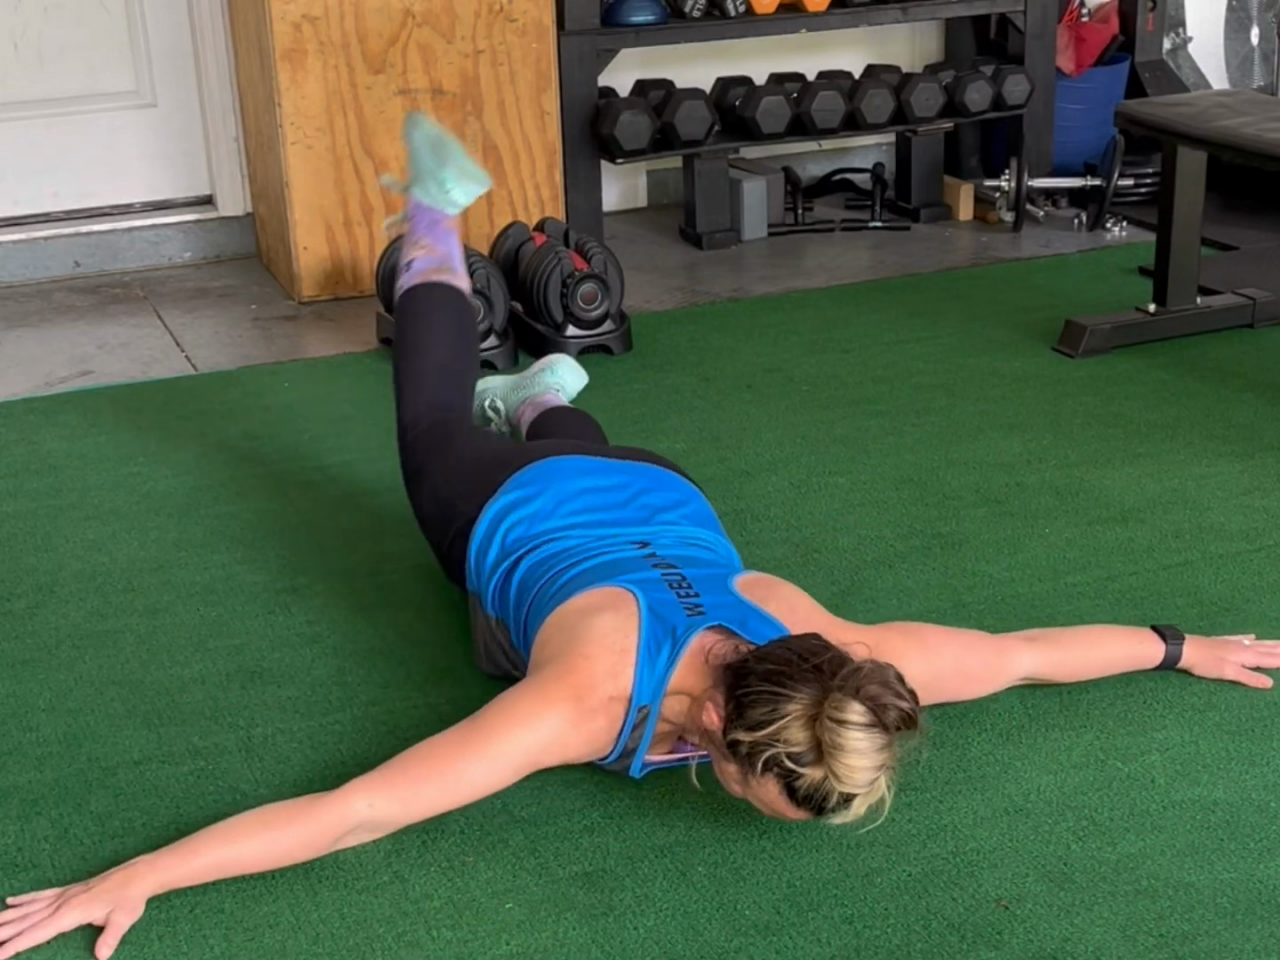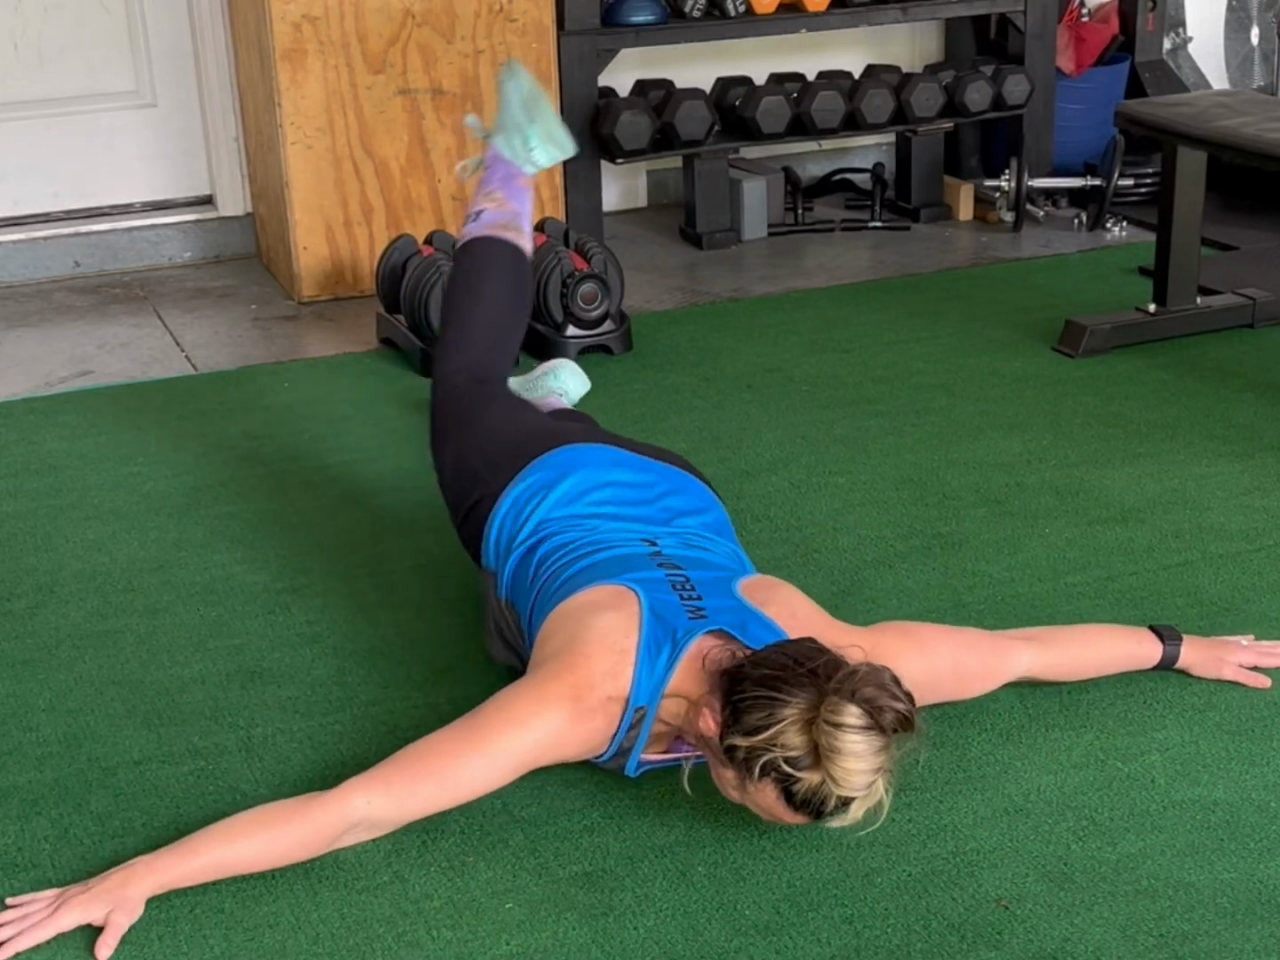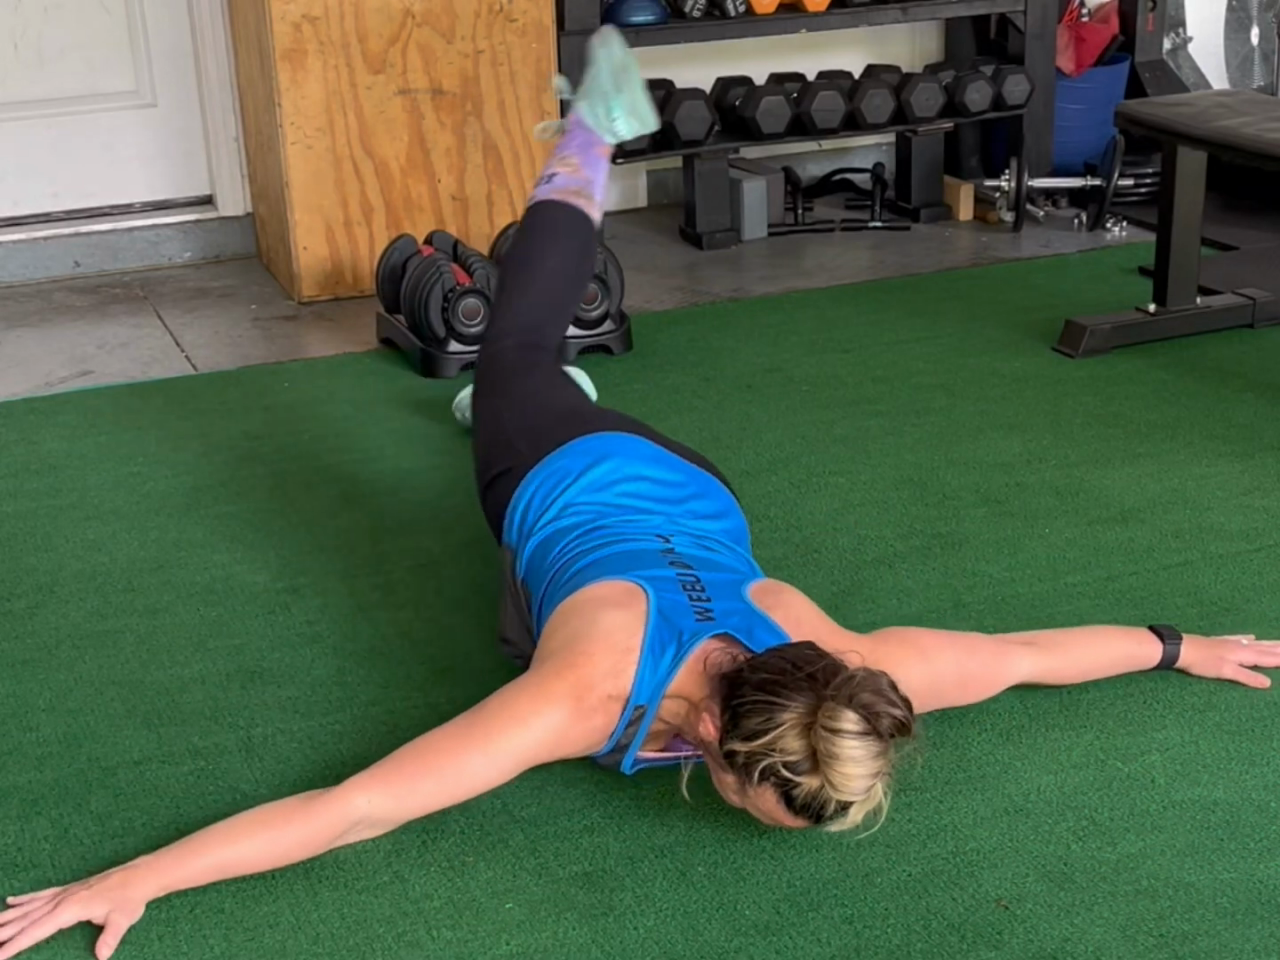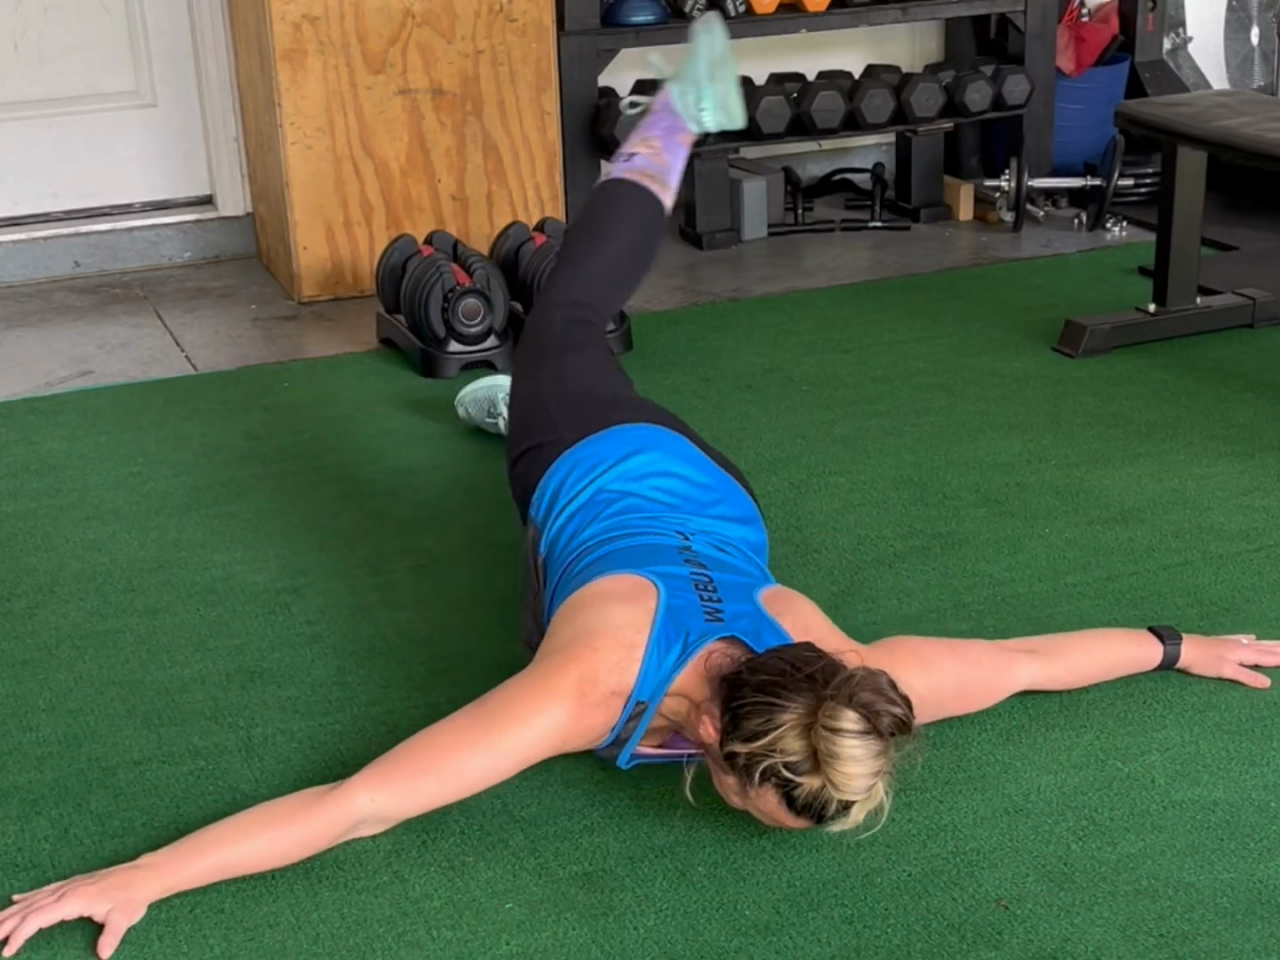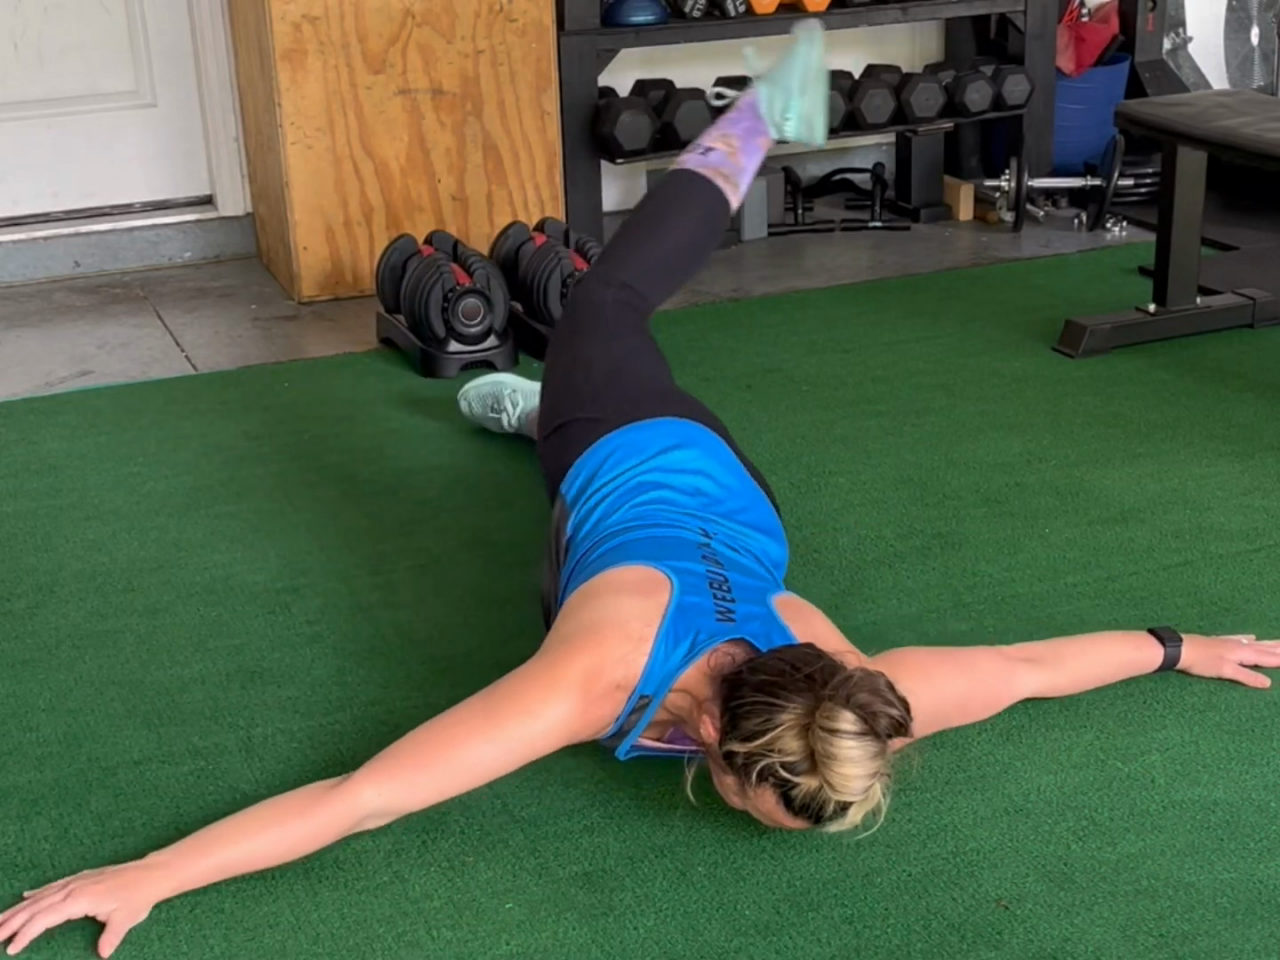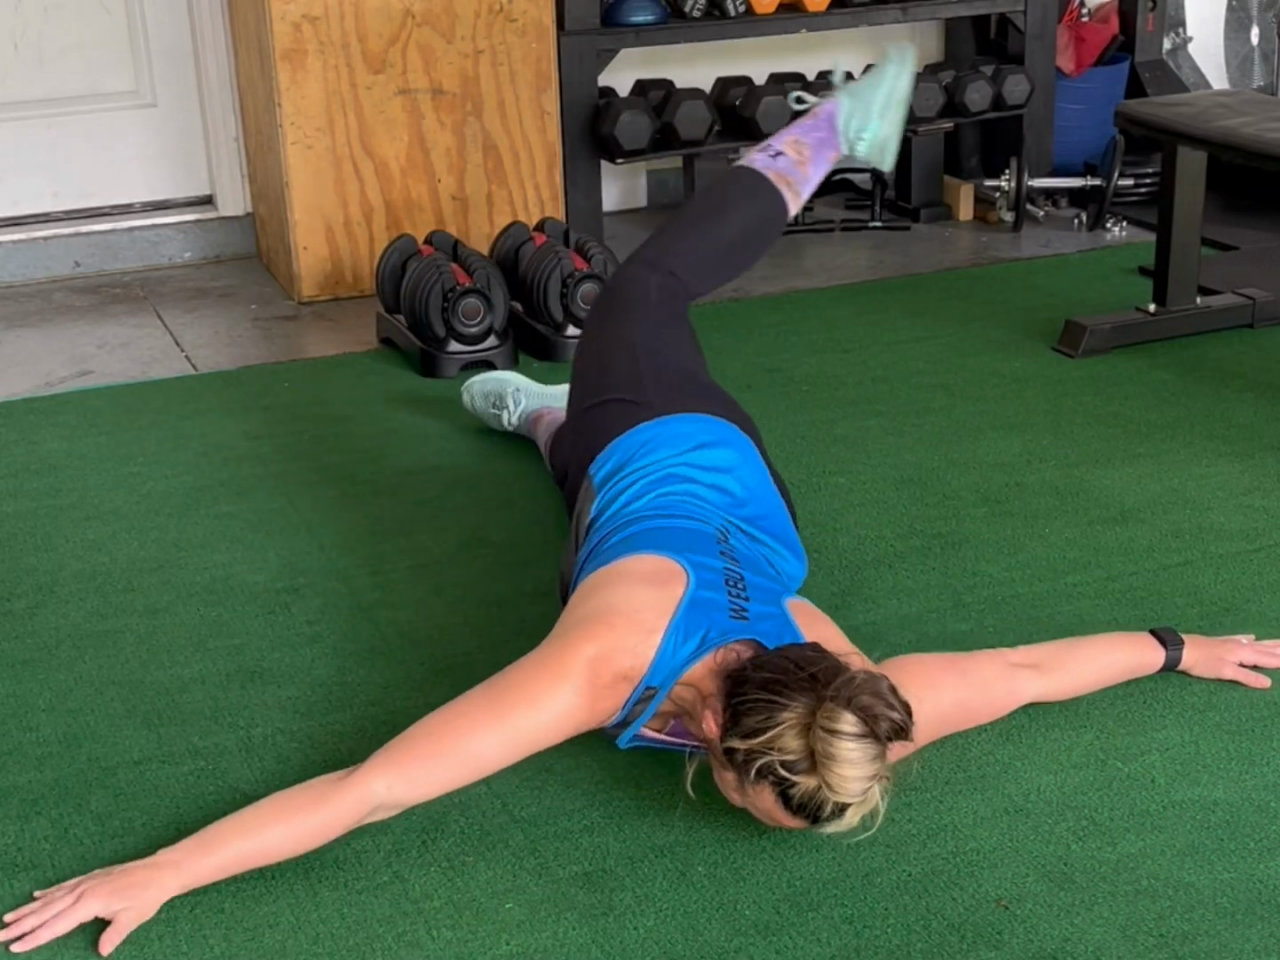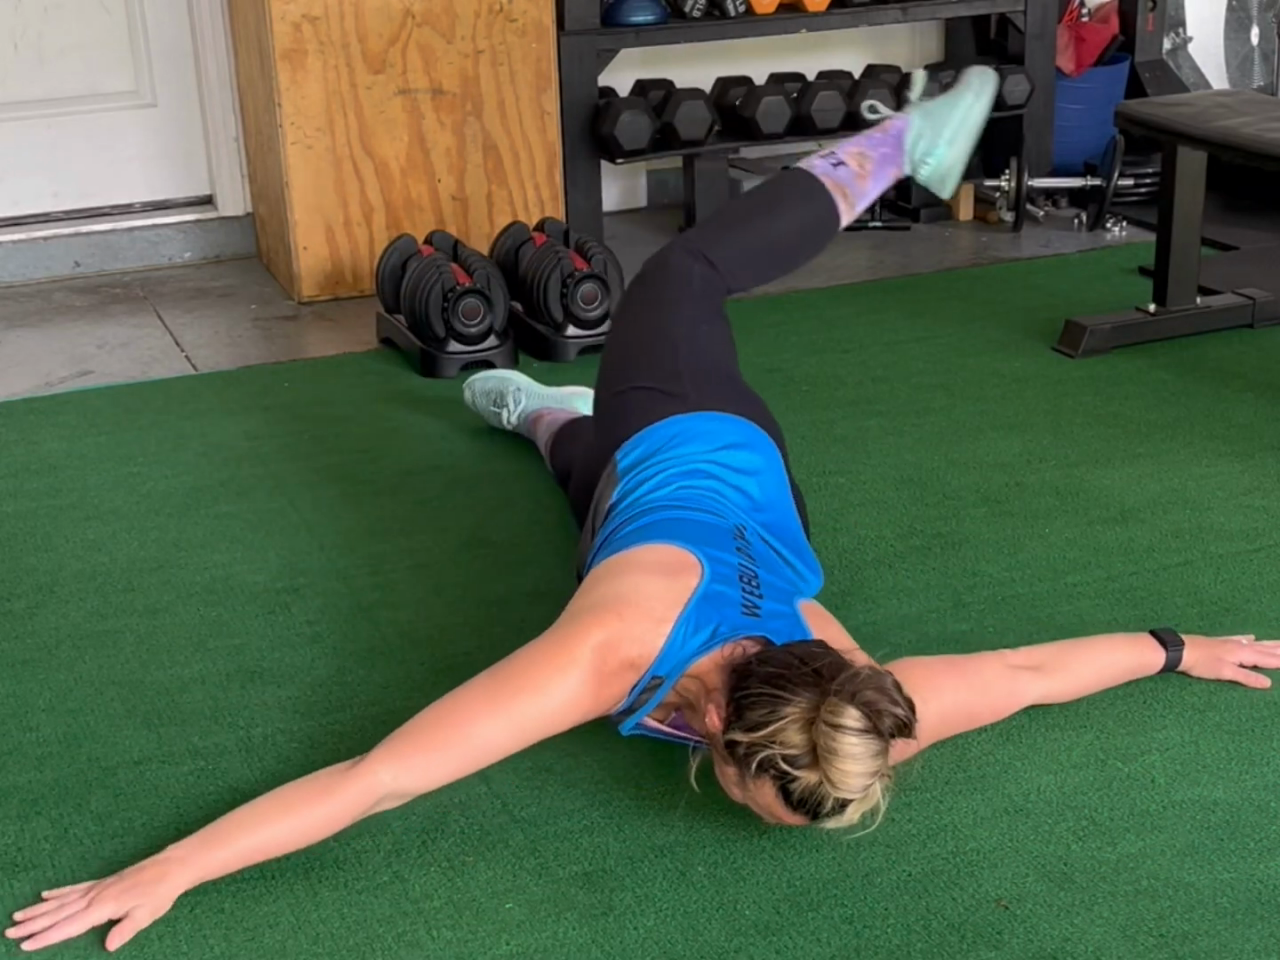
dt=0.1s
person 1, frame 1
left shoulder: (828, 661)
right shoulder: (597, 702)
left elbow: (1024, 653)
right elbow: (345, 811)
left hip: (660, 507)
right hip: (515, 523)
right knee: (436, 410)
left ankle: (542, 394)
right ankle: (437, 202)
person 1, frame 2
left shoulder: (836, 673)
right shoulder: (591, 704)
left elbow: (1024, 651)
right elbow: (340, 813)
left hip: (672, 509)
right hip: (538, 504)
right knee: (475, 363)
right ankle: (514, 156)
person 1, frame 3
left shoulder: (839, 681)
right shoulder: (593, 699)
left elbow: (1024, 655)
right elbow: (345, 808)
left hip: (685, 503)
right hip: (564, 489)
right knee: (522, 338)
right ankle: (598, 119)
person 1, frame 4
left shoulder: (843, 701)
right shoulder: (595, 694)
left elbow: (1028, 661)
right elbow: (350, 806)
left hip: (697, 493)
right hip: (603, 474)
right knee: (577, 312)
right ankle: (682, 112)
person 1, frame 5
left shoulder: (845, 706)
right shoulder: (601, 684)
left elbow: (1027, 667)
right elbow: (354, 800)
left hip: (717, 493)
right hip: (633, 463)
right knee: (618, 300)
right ankle: (765, 114)
person 1, frame 6
left shoulder: (845, 723)
right shoulder: (608, 668)
left elbow: (1030, 670)
right elbow: (361, 789)
left wrist: (1178, 647)
left hip: (722, 475)
right hip: (662, 450)
right knee: (653, 285)
person 1, frame 7
left shoulder: (850, 722)
right shoulder: (620, 653)
left elbow: (1030, 673)
right elbow: (363, 780)
left hip: (740, 472)
right hip: (680, 445)
right knee: (691, 277)
